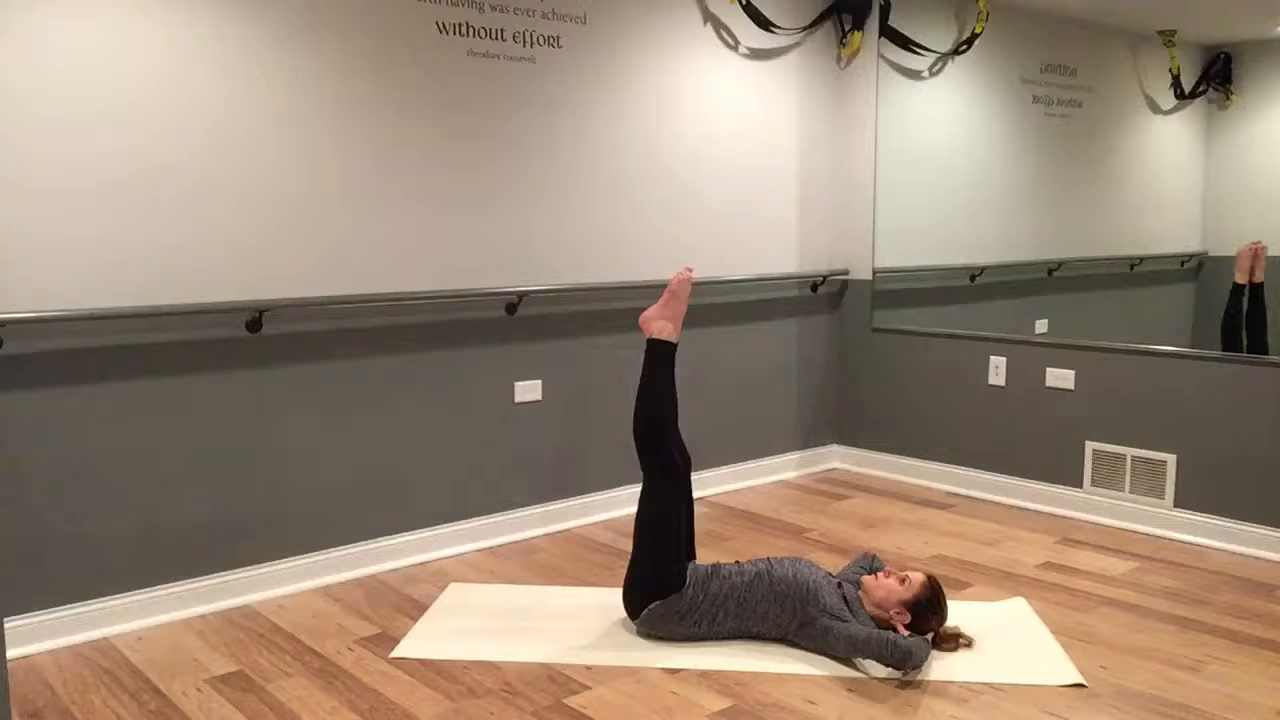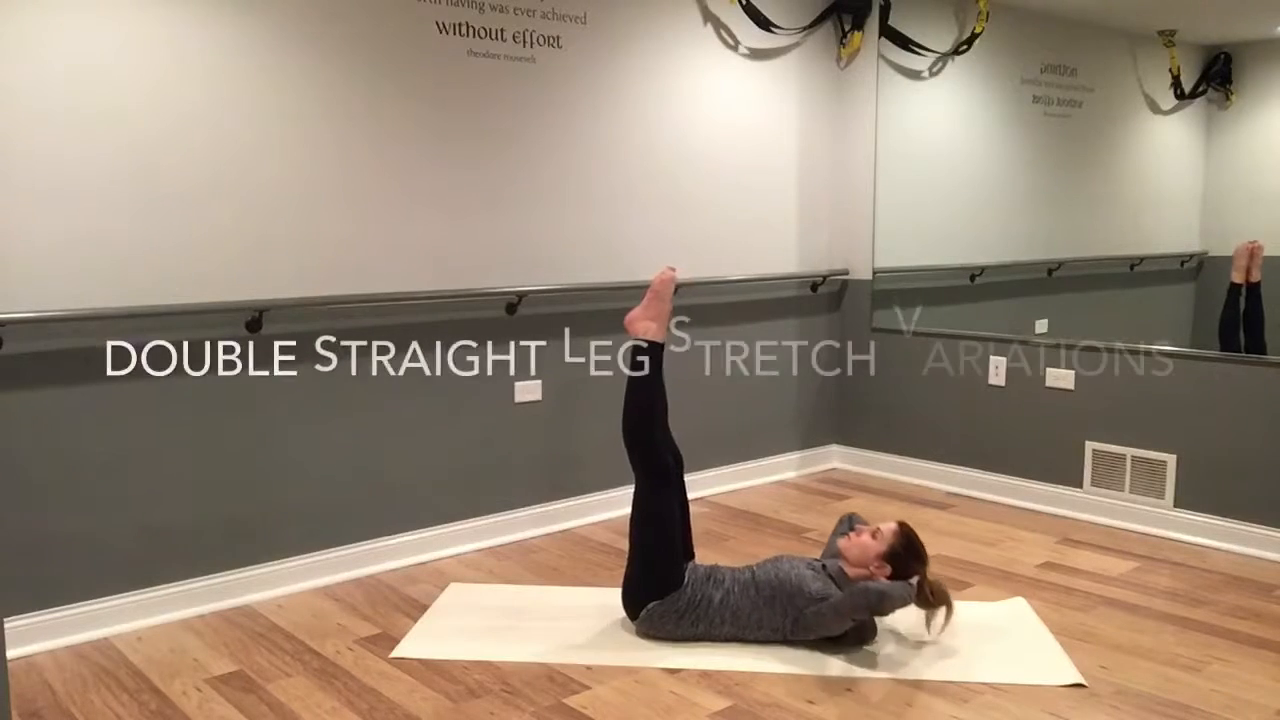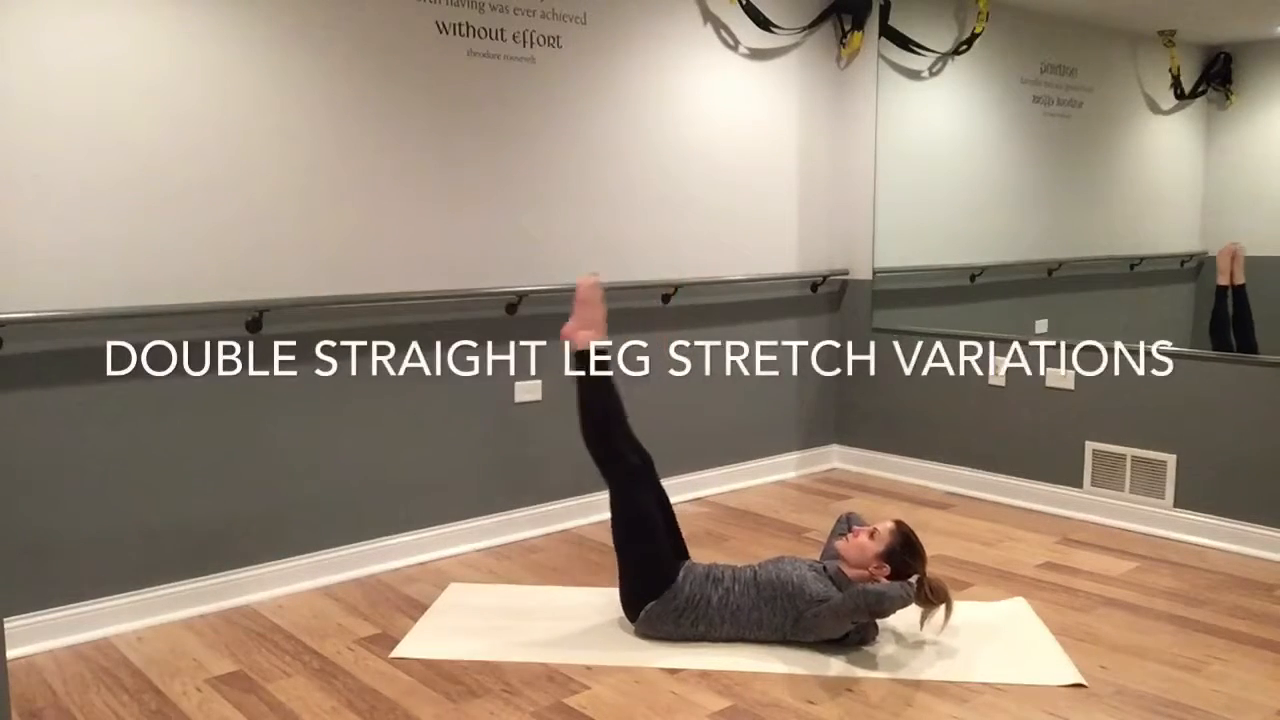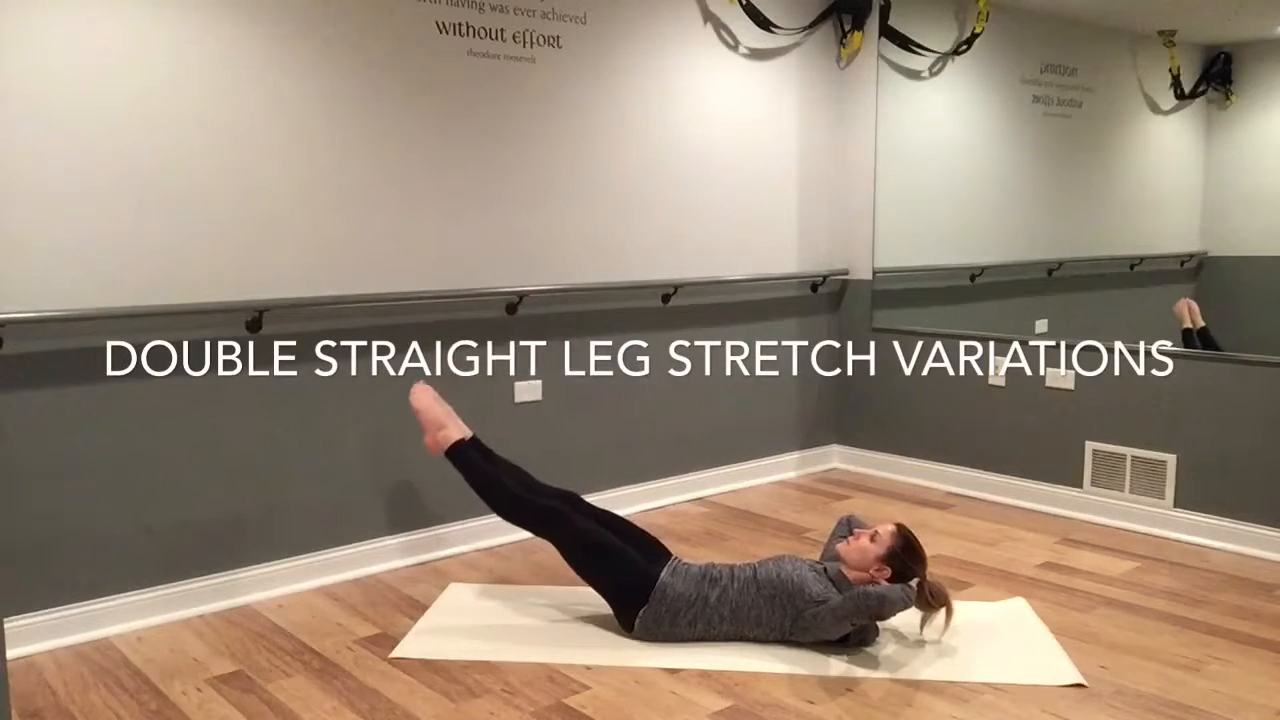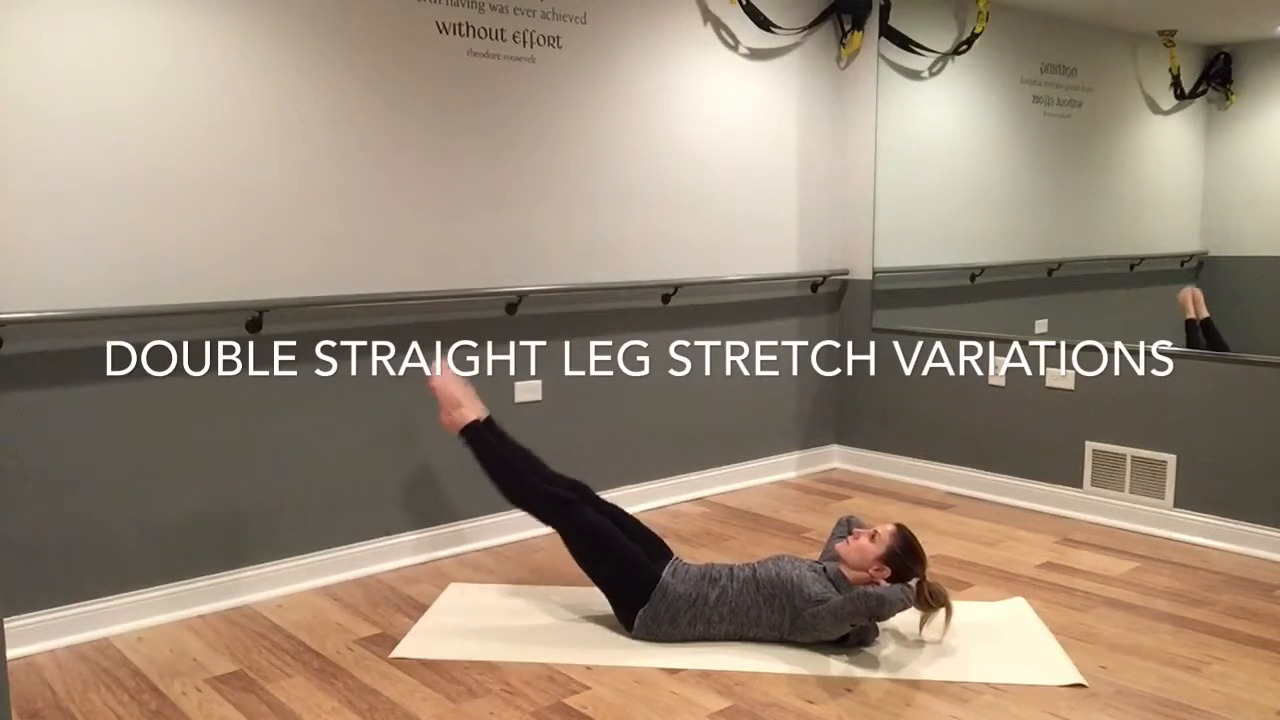
dt=1s
person 1, frame 1
left shoulder: (843, 626)
right shoulder: (847, 591)
left elbow: (906, 653)
right elbow: (869, 557)
left wrist: (922, 637)
left hip: (663, 604)
right hip: (685, 591)
left knee: (665, 468)
left ankle: (663, 337)
right ankle: (663, 335)
person 1, frame 2
left shoulder: (836, 609)
right shoulder: (834, 574)
left elbow: (878, 596)
right elbow: (850, 520)
left wrist: (910, 588)
left hip: (662, 605)
right hip: (683, 590)
left knee: (657, 469)
left ankle: (649, 338)
person 1, frame 3
left shoulder: (833, 610)
right shoulder: (833, 572)
left elbow: (877, 597)
right elbow: (847, 519)
left wrist: (910, 588)
right wrist: (879, 535)
left hip: (662, 604)
right hip: (688, 586)
left knee: (628, 473)
right knee: (638, 469)
left ankle: (589, 348)
person 1, frame 4
left shoulder: (833, 612)
right shoulder: (833, 576)
left elbow: (880, 600)
right elbow: (845, 520)
left wrist: (911, 592)
left hip: (659, 607)
right hip: (677, 581)
left knee: (555, 519)
right knee: (571, 505)
left ankle: (454, 441)
right ankle: (459, 441)
person 1, frame 5
left shoulder: (833, 613)
right shoulder: (833, 580)
left elbow: (876, 603)
right elbow: (845, 521)
left wrist: (909, 594)
left hip: (658, 608)
right hip: (676, 582)
left knee: (565, 508)
right knee: (578, 497)
left ankle: (469, 420)
right ankle: (475, 419)
